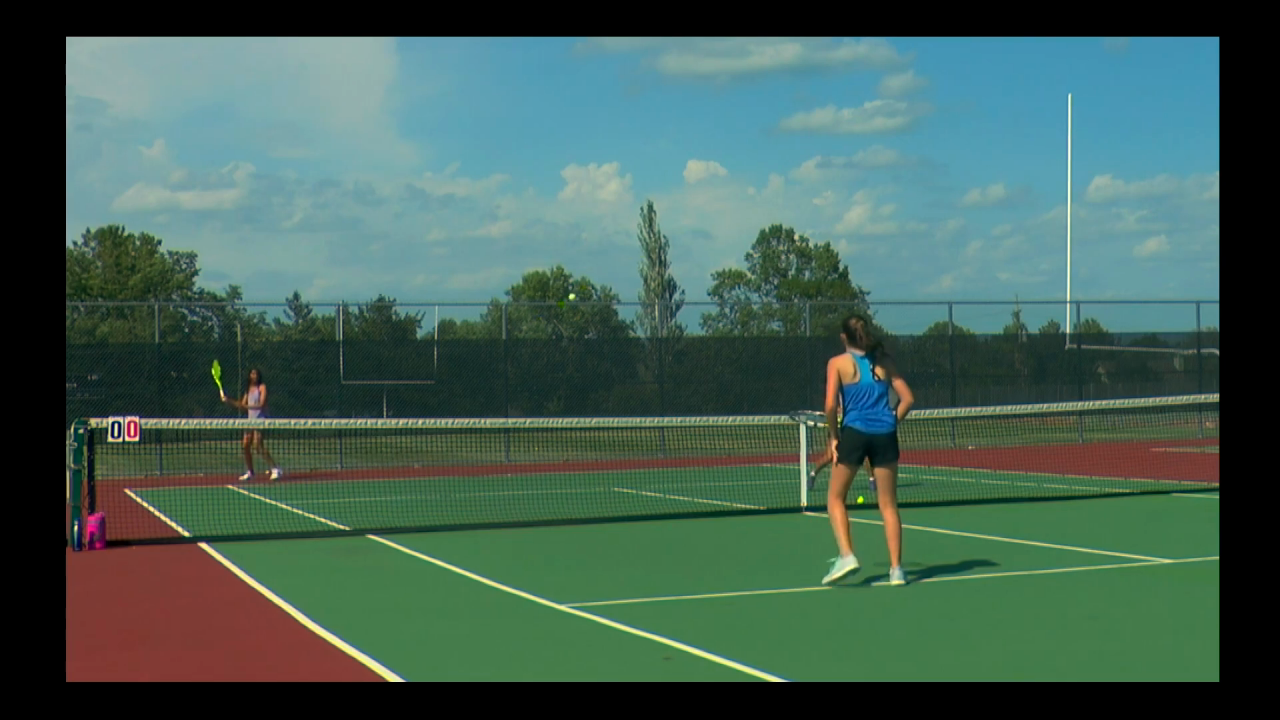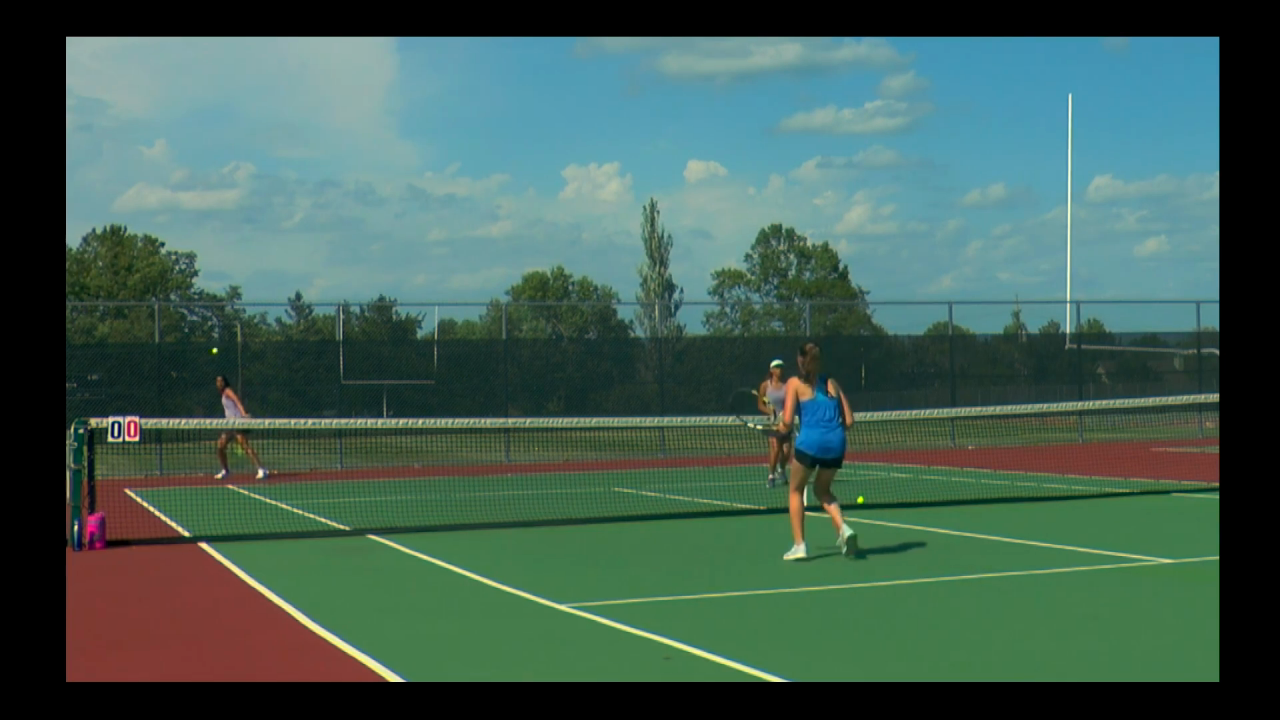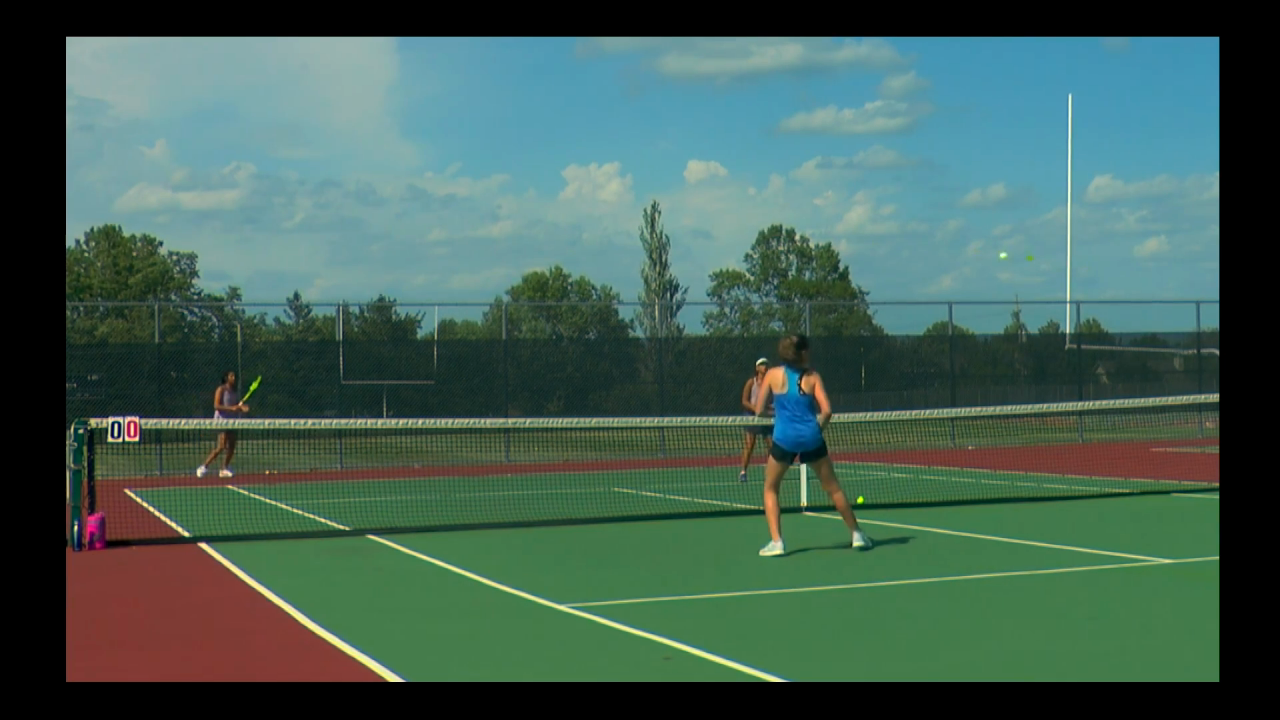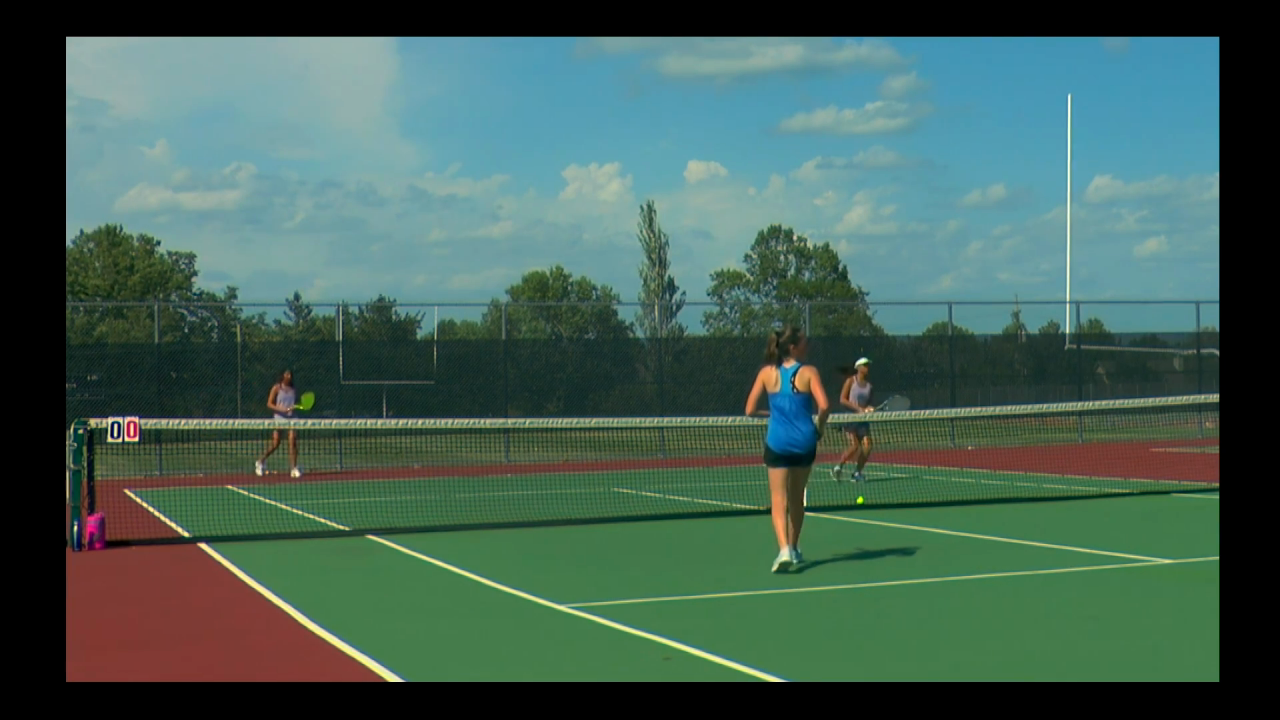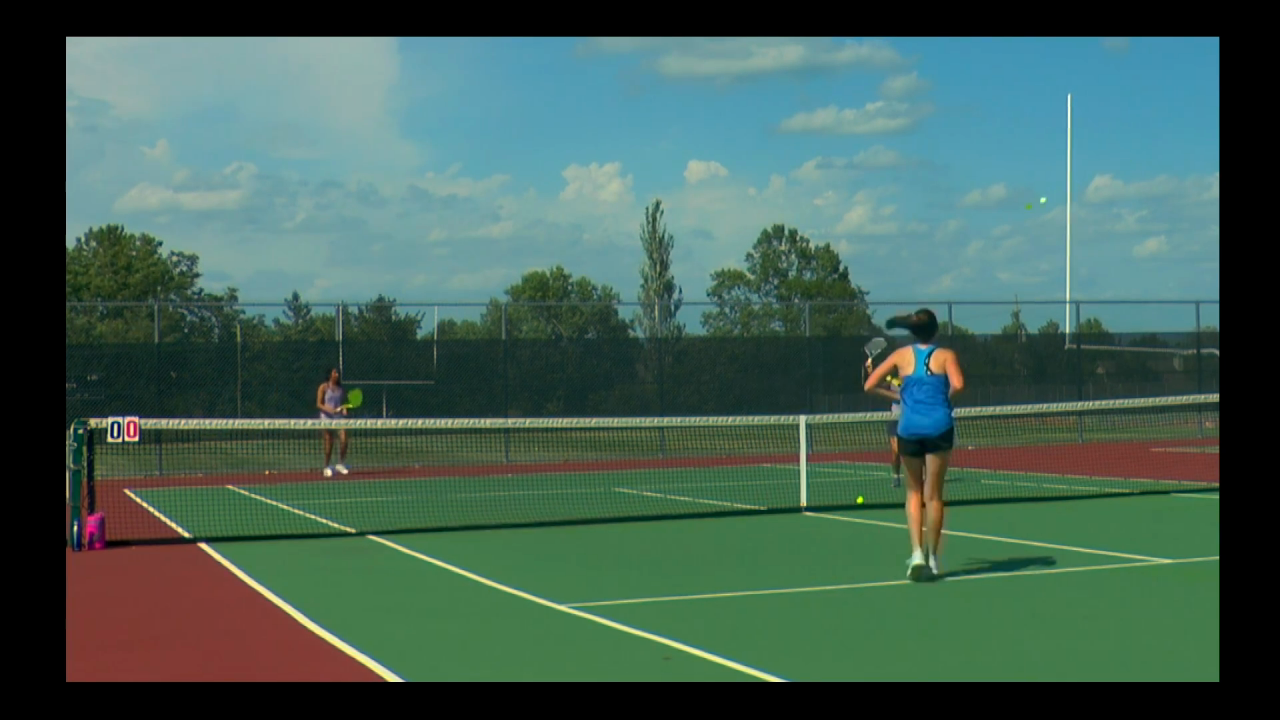
dt=1s
person 1, frame 1
left shoulder: (837, 363)
right shoulder: (884, 362)
left elbow: (830, 407)
right elbow: (908, 400)
left wrist: (835, 436)
left hip: (854, 434)
right hip: (884, 434)
left knee: (836, 499)
right knee: (889, 504)
left ankle: (846, 556)
right ankle: (896, 569)
person 1, frame 2
left shoulder: (794, 383)
right shoulder: (832, 383)
left elbow: (788, 419)
right elbow: (848, 419)
left wrist: (784, 428)
left hip: (809, 444)
right hip: (836, 446)
left knee: (796, 491)
right knee: (822, 491)
left ankle: (799, 545)
right ankle: (843, 528)
person 1, frame 3
left shoulder: (772, 375)
right shoulder: (813, 377)
left elbow: (759, 410)
right elbow: (826, 411)
right wrist: (819, 428)
left hip: (783, 440)
right hip: (810, 438)
left knee: (770, 489)
right knee: (832, 487)
left ankle: (776, 542)
right ankle: (856, 534)
person 1, frame 4
left shoulder: (767, 372)
right shoulder: (809, 372)
left elbow: (750, 410)
right elbow: (824, 406)
right wrist: (820, 427)
left hip: (777, 442)
right hip: (804, 441)
left knee: (779, 501)
right knee: (797, 499)
left ankle: (785, 550)
right ankle: (792, 549)
person 1, frame 5
left shoulder: (900, 355)
right shoulder: (946, 355)
left elbow: (869, 386)
right elbow: (958, 385)
right wrist: (945, 405)
left hip: (909, 428)
right hip: (938, 428)
left knee: (914, 492)
right knee: (934, 494)
left ankle: (917, 553)
right ankle: (932, 557)
